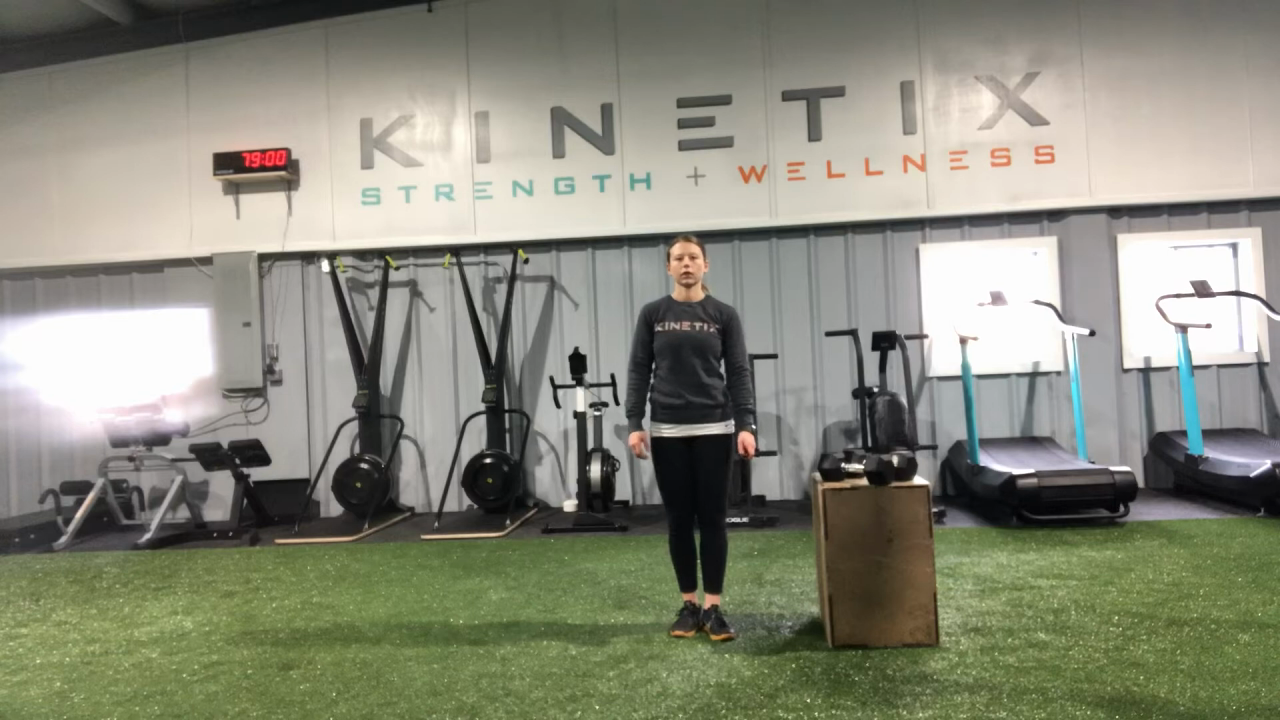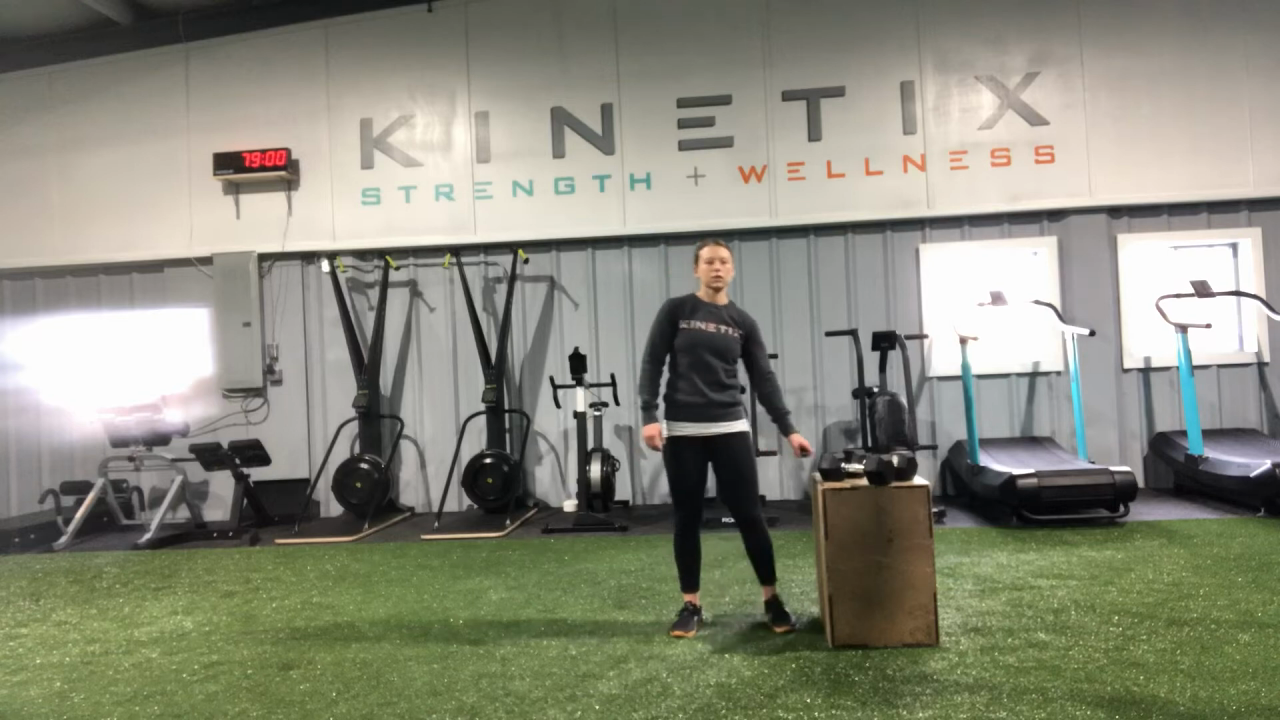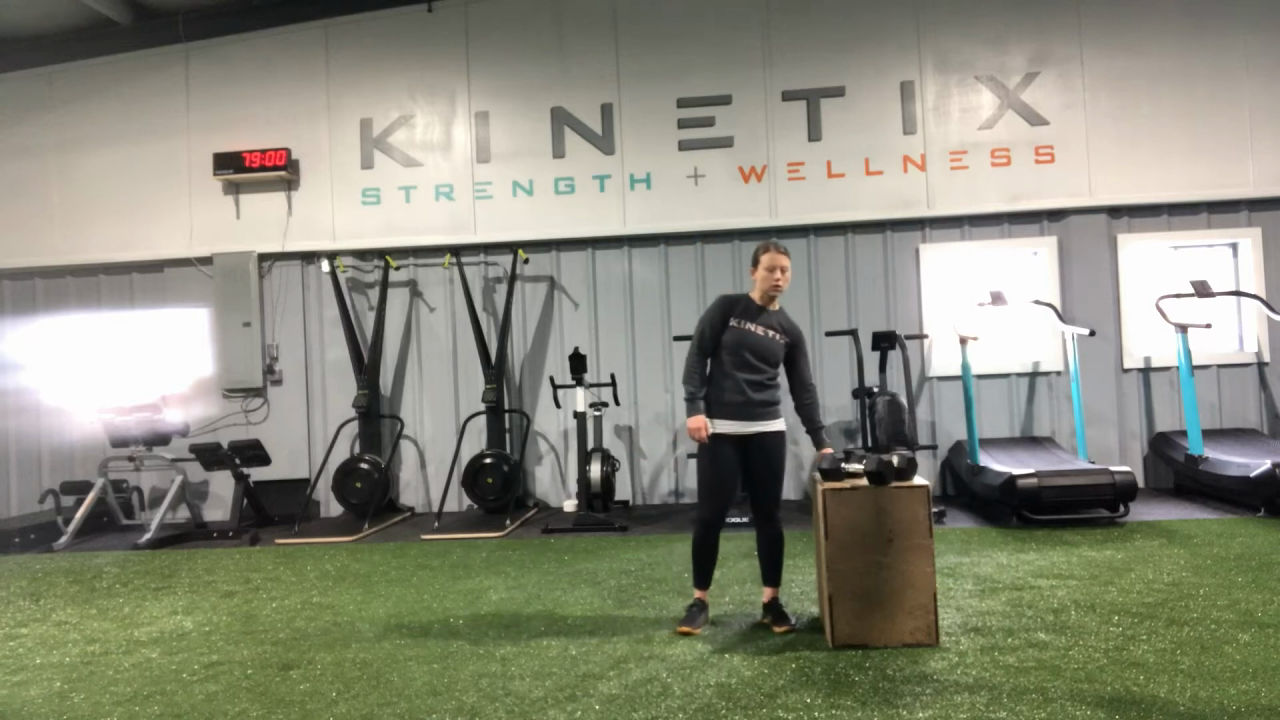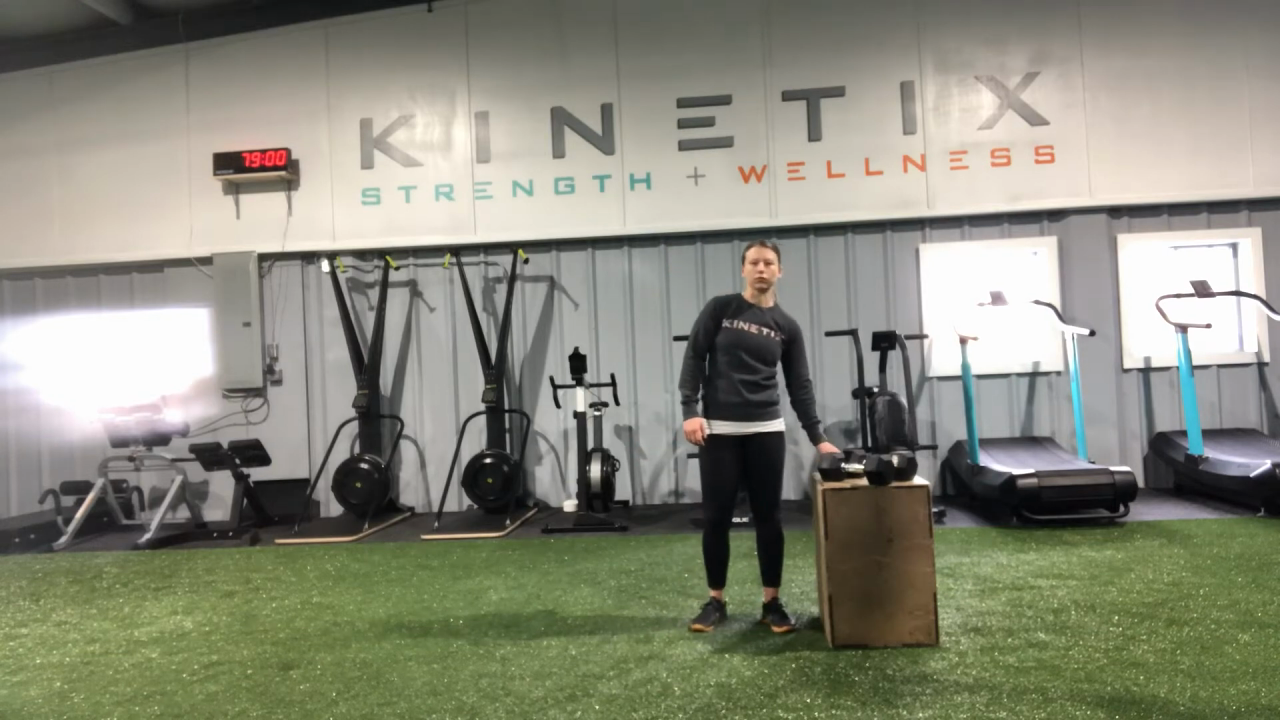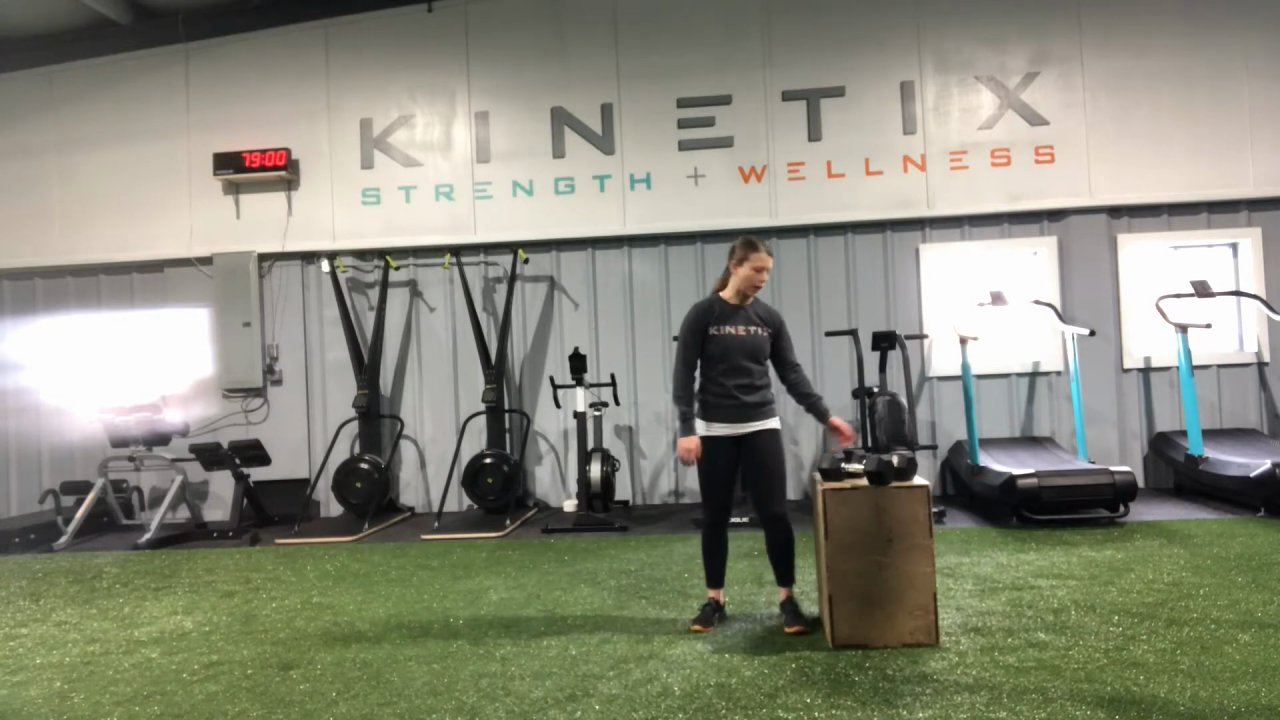
dt=0.5s
person 1, frame 1
left shoulder: (724, 315)
right shoulder: (653, 314)
left elbow: (739, 373)
right elbow: (639, 371)
left wrist: (746, 425)
right wrist: (635, 423)
left hip: (714, 428)
right hip: (667, 430)
left knee: (712, 518)
right knee: (679, 520)
left ankle: (713, 607)
right ankle: (689, 604)
person 1, frame 2
left shoulder: (743, 322)
right shoulder: (674, 310)
left elbow: (763, 378)
right elbow: (652, 364)
left wrist: (788, 428)
right wrist: (649, 415)
left hip: (730, 427)
right hip: (682, 429)
left knee: (749, 515)
right knee: (687, 518)
left ankle: (772, 598)
right ankle: (691, 605)
person 1, frame 3
left shoulder: (790, 330)
right shoulder: (726, 308)
left elbow: (803, 388)
right elbow: (697, 357)
left wrist: (821, 442)
right wrist: (694, 408)
left hip: (767, 429)
right hip: (720, 427)
left knee: (768, 516)
right knee: (710, 515)
left ankle: (771, 601)
right ankle: (699, 600)
person 1, frame 4
left shoulder: (787, 326)
right shoulder: (719, 309)
left elbow: (800, 385)
right elbow: (694, 359)
left wrist: (817, 437)
right wrist: (690, 410)
left hip: (766, 428)
right hip: (719, 428)
left knee: (768, 516)
right knee: (716, 516)
left ankle: (772, 602)
right ankle: (716, 600)
person 1, frame 5
left shoulder: (769, 317)
right shoulder: (702, 314)
left elbow: (791, 372)
right elbow: (684, 373)
left wrist: (825, 415)
right wrist: (687, 429)
left hip: (761, 426)
right hip: (715, 429)
left knee: (774, 513)
right knee: (715, 516)
left ankle: (788, 599)
right ankle: (714, 600)
